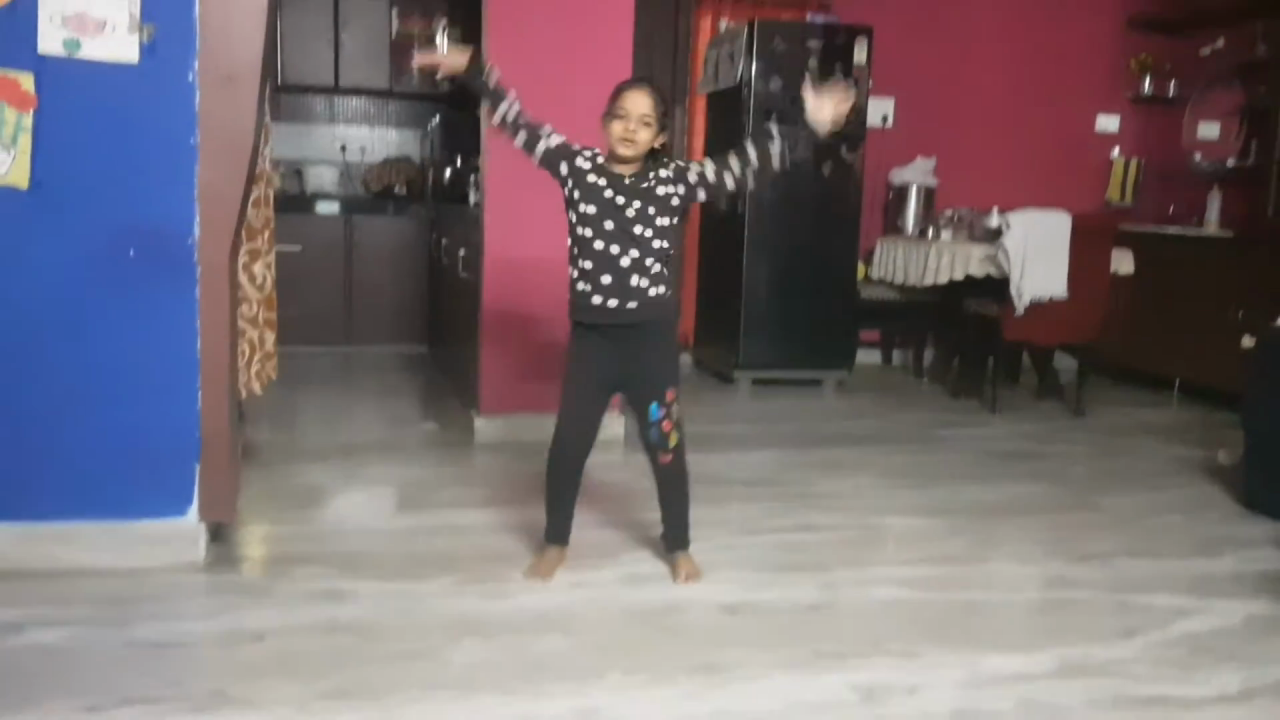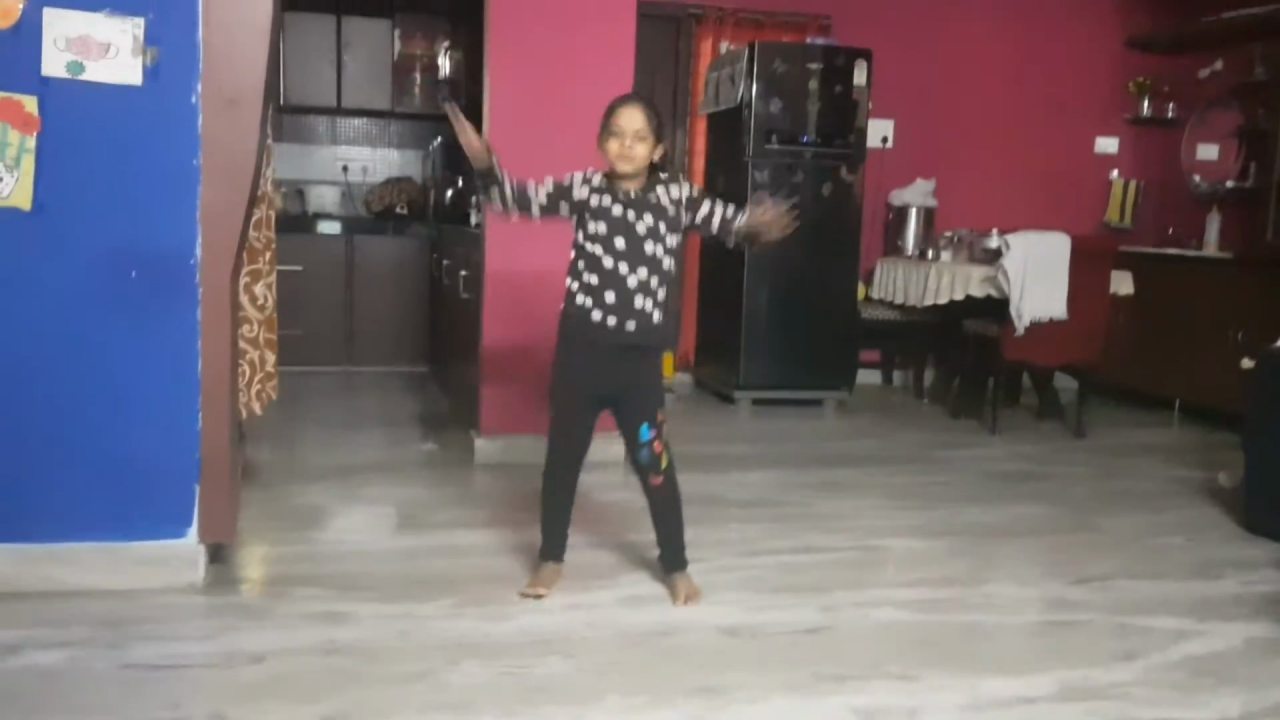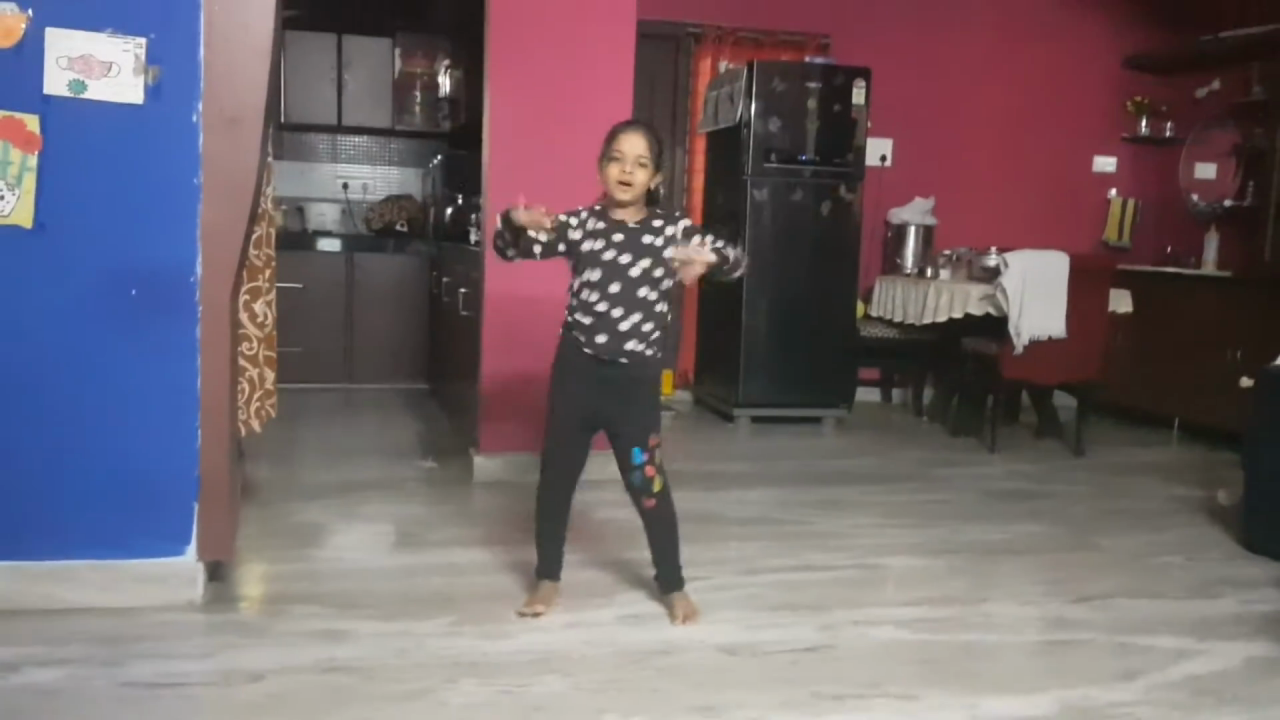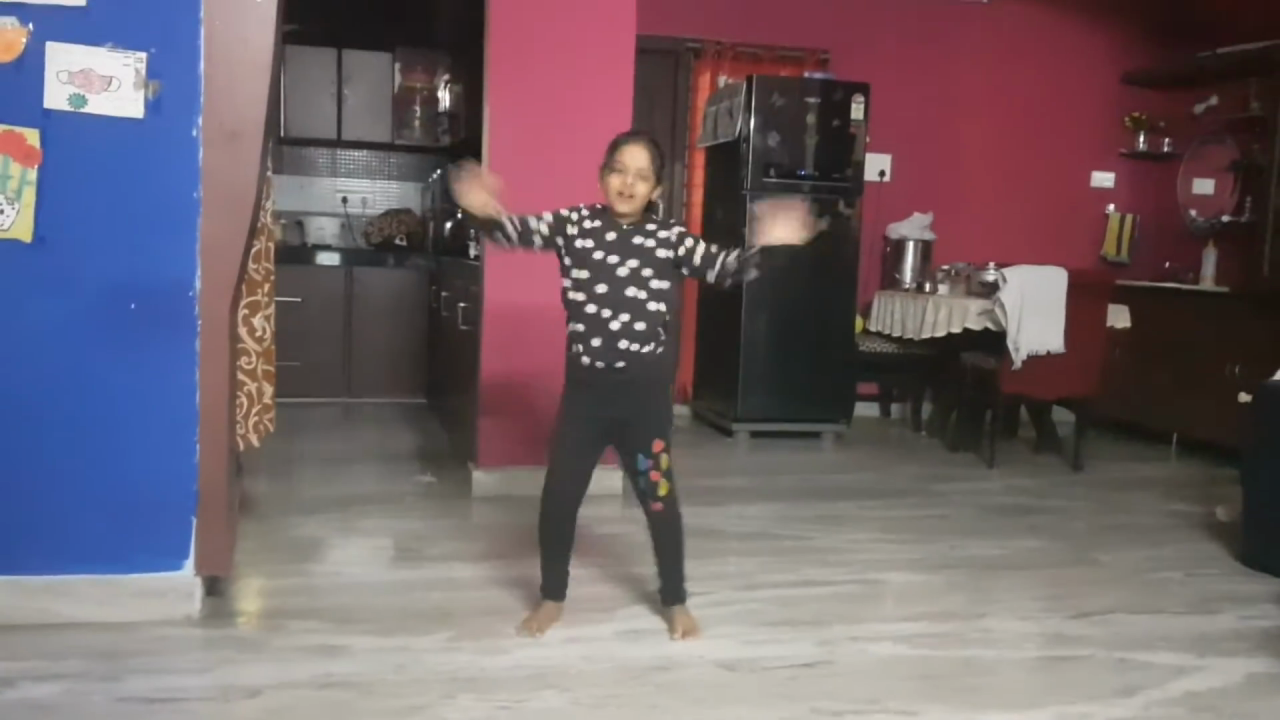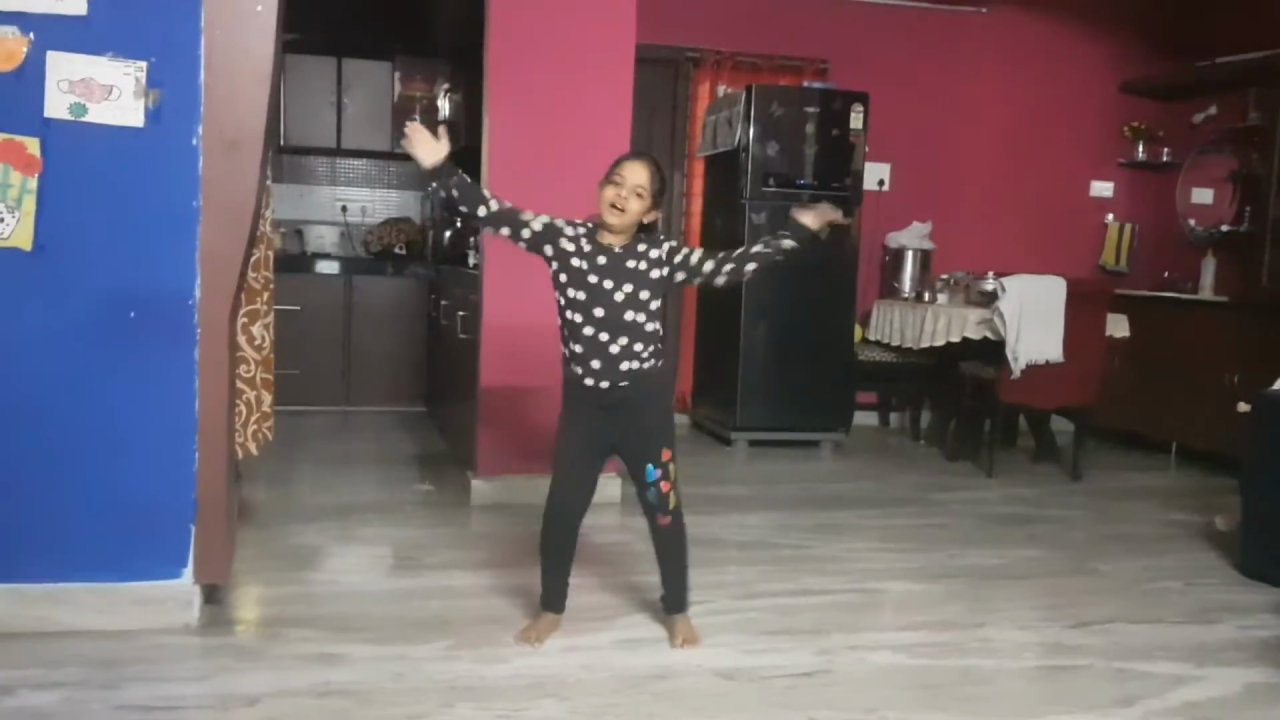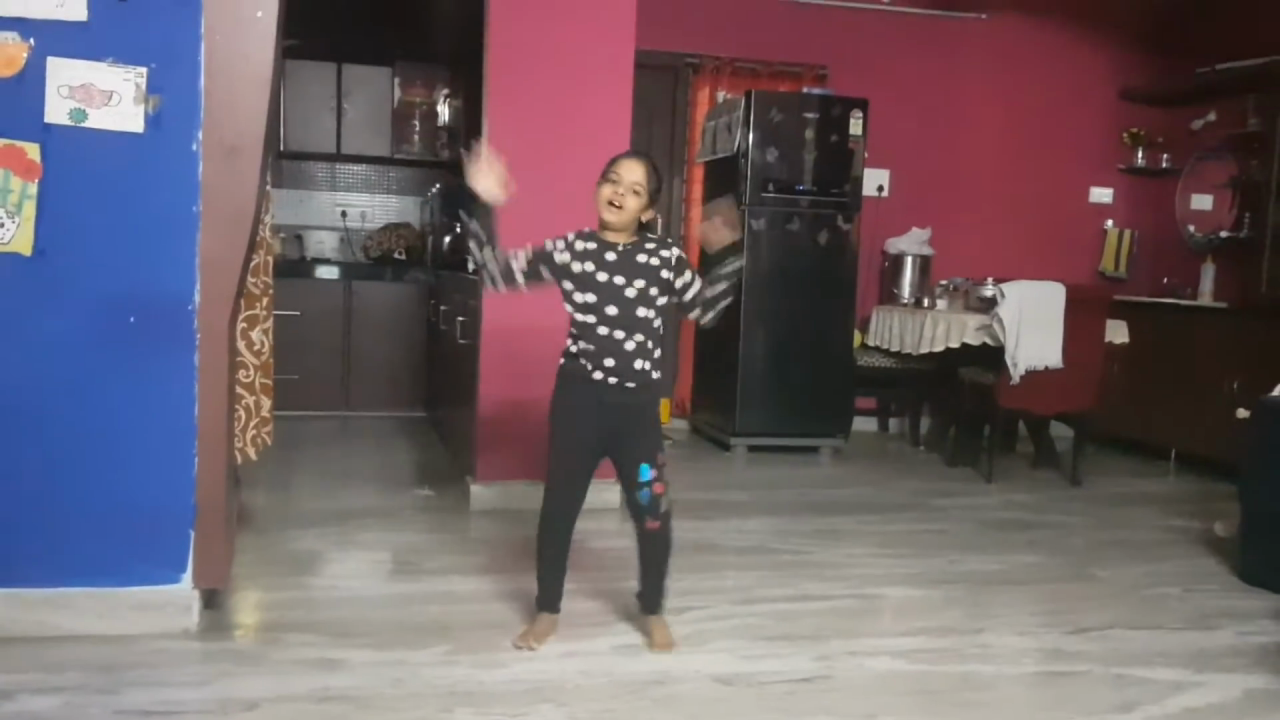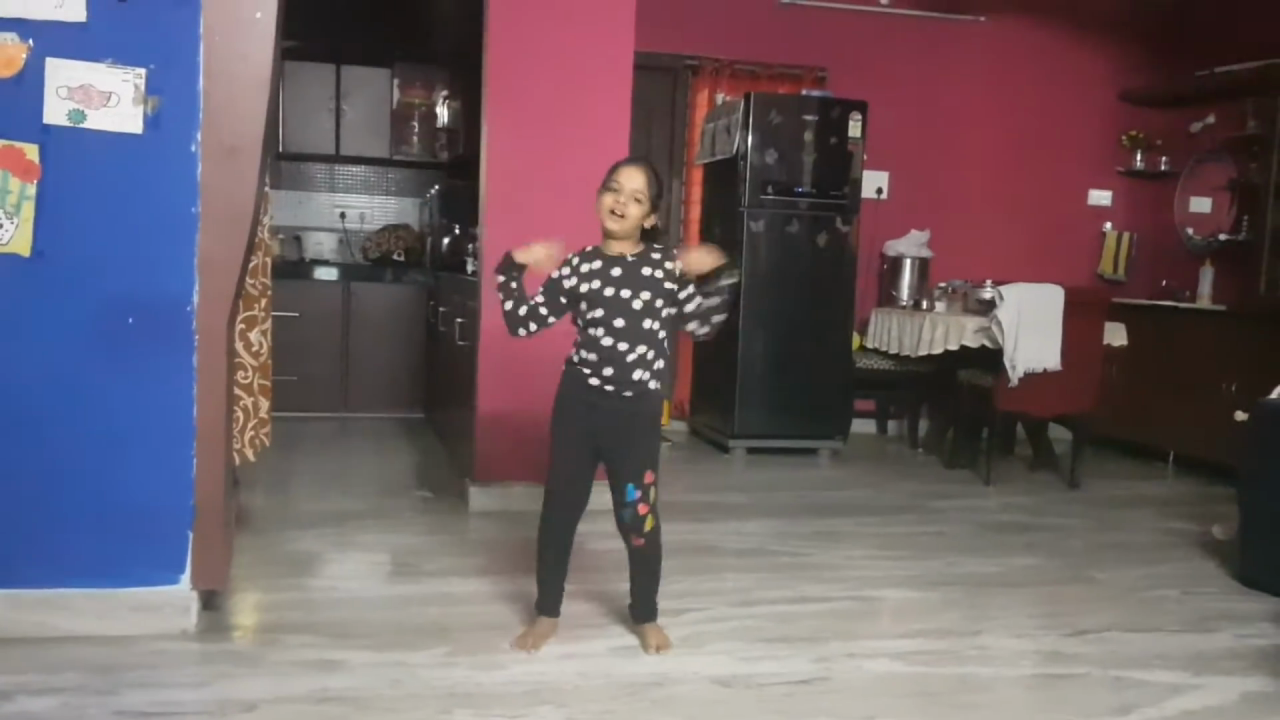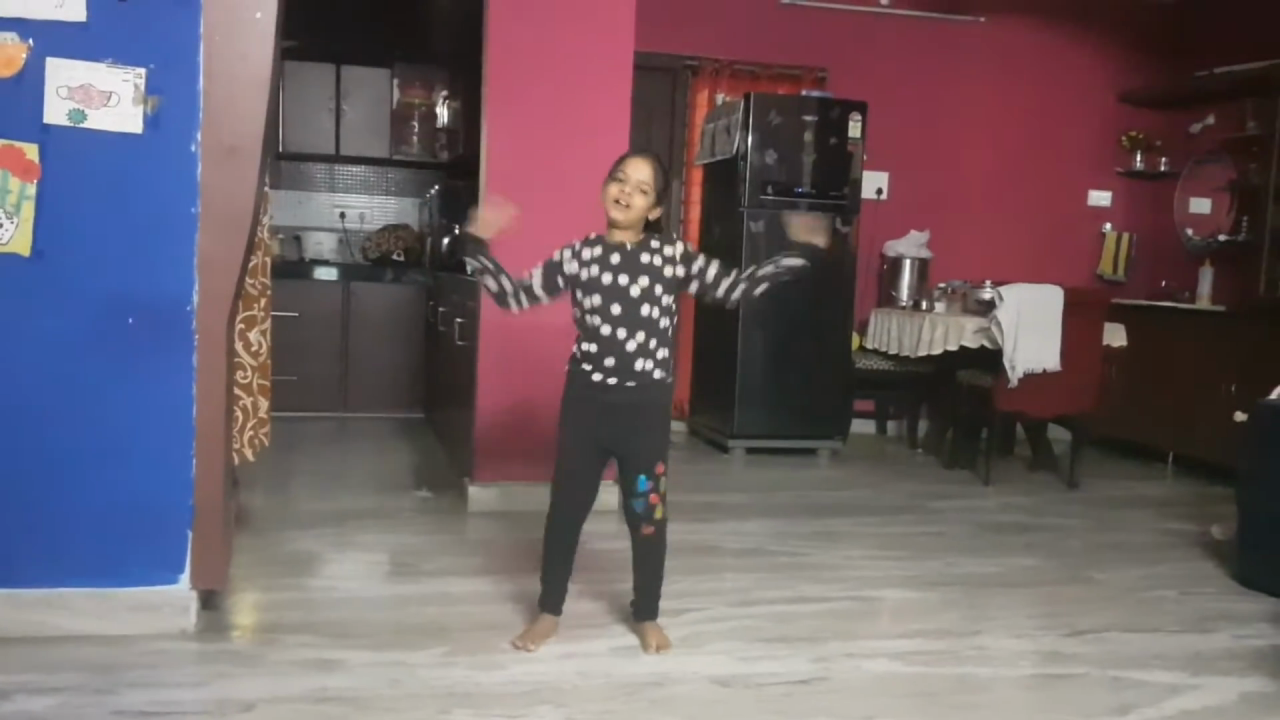
dt=0.1s
person 1, frame 1
left shoulder: (676, 179)
right shoulder: (579, 163)
left elbow: (747, 164)
right elbow: (518, 124)
left wrist: (806, 120)
right wrist: (472, 67)
left hip: (653, 335)
right hip: (592, 335)
left knee: (666, 444)
right knee: (570, 441)
left ankle: (678, 545)
right ankle: (555, 542)
person 1, frame 2
left shoulder: (676, 198)
right shoulder: (582, 188)
left elbow: (730, 220)
right elbow: (515, 198)
left wrist: (761, 220)
right wrist: (482, 160)
left hip: (638, 356)
right hip: (579, 355)
left knee: (655, 464)
right knee: (562, 459)
left ankle: (676, 566)
right ankle: (550, 560)
person 1, frame 3
left shoulder: (672, 230)
right shoulder: (579, 223)
left elbow: (731, 261)
right elbow: (512, 248)
left wrist: (707, 259)
right wrist: (516, 224)
left hip: (633, 382)
right hip: (574, 375)
left knee: (649, 490)
right knee: (555, 481)
left ankle: (673, 586)
right ankle: (547, 579)
person 1, frame 4
left shoulder: (670, 239)
right shoulder: (572, 223)
left elbow: (727, 268)
right elbow: (510, 231)
left wrist: (763, 242)
right wrist: (482, 208)
left hip: (645, 388)
right hip: (587, 387)
left knee: (659, 496)
right knee: (559, 496)
left ankle: (674, 599)
right ankle: (552, 597)
person 1, frame 5
left shoulder: (664, 254)
right shoulder: (564, 236)
left elbow: (731, 268)
right elbow: (497, 216)
left wrist: (797, 229)
right wrist: (442, 168)
left hip: (647, 403)
right hip: (585, 401)
left knee: (664, 508)
right knee: (562, 509)
left ankle: (677, 608)
right ankle: (551, 608)
person 1, frame 6
left shoulder: (663, 258)
right shoulder: (568, 249)
left elbow: (706, 307)
right elbow: (497, 274)
left wrist: (725, 250)
right wrist: (487, 202)
left hip: (637, 405)
right hip: (578, 400)
left knee: (652, 510)
right knee: (558, 508)
left ankle: (652, 611)
right ankle: (547, 610)
person 1, frame 7
left shoulder: (666, 267)
right shoulder: (572, 264)
left elbow: (704, 326)
right elbow: (520, 324)
left wrist: (714, 273)
right wrist: (514, 269)
left hip: (636, 412)
right hip: (578, 406)
left knee: (641, 523)
right knee: (558, 515)
left ankle: (645, 616)
right ankle: (546, 613)
person 1, frame 8
left shoulder: (672, 255)
right shoulder: (577, 254)
left elbow: (737, 286)
right elbow: (513, 295)
left wrist: (801, 252)
right wrist: (476, 241)
left hip: (645, 405)
right hip: (587, 400)
left knee: (647, 517)
right knee: (565, 509)
left ankle: (647, 615)
right ankle: (549, 610)
